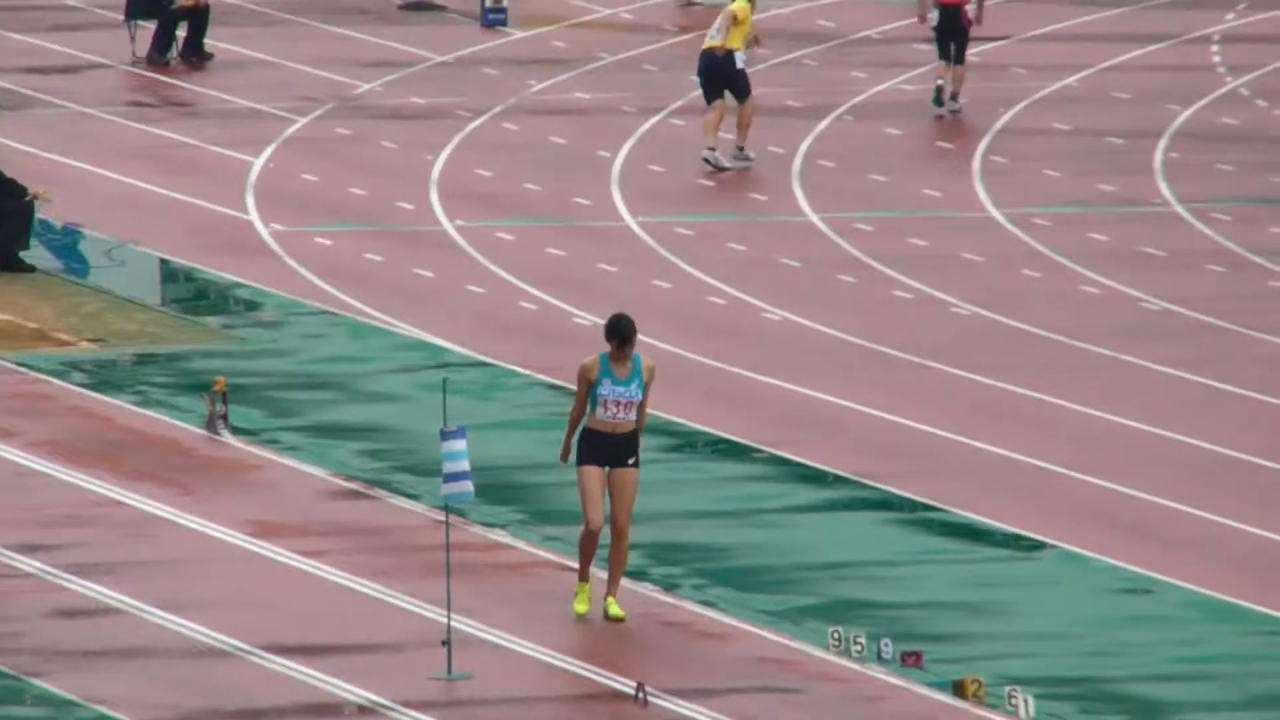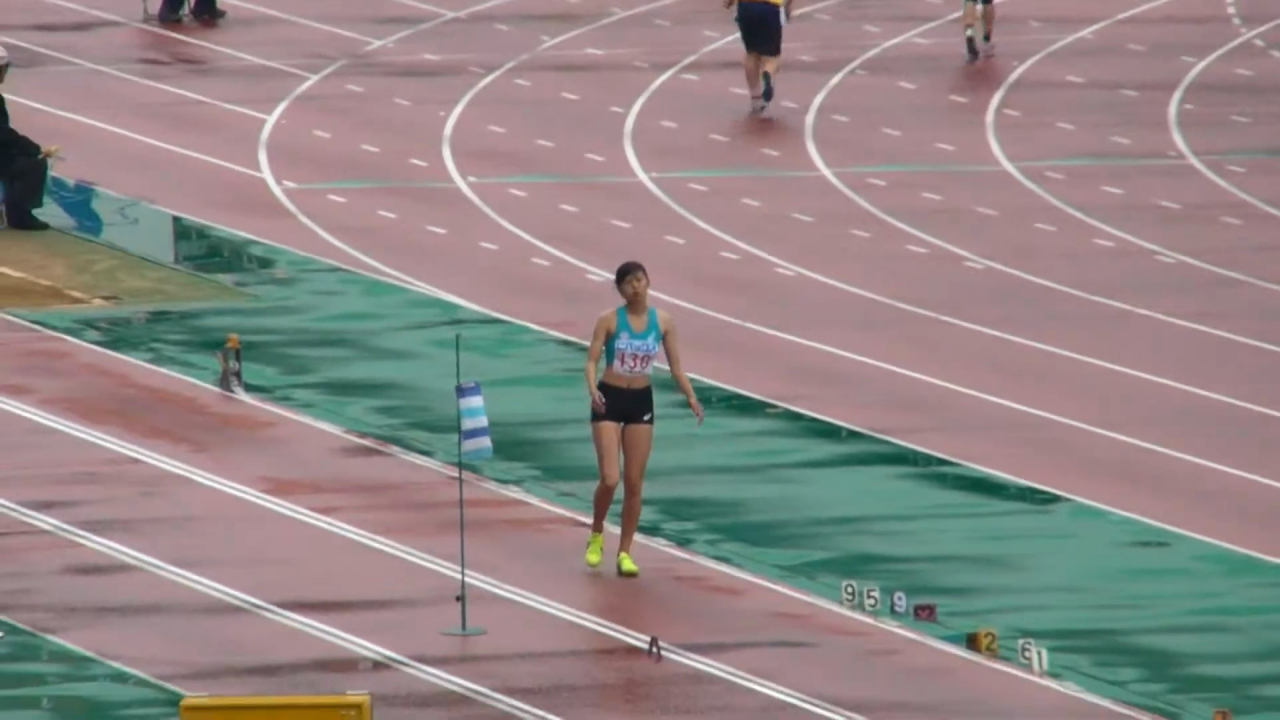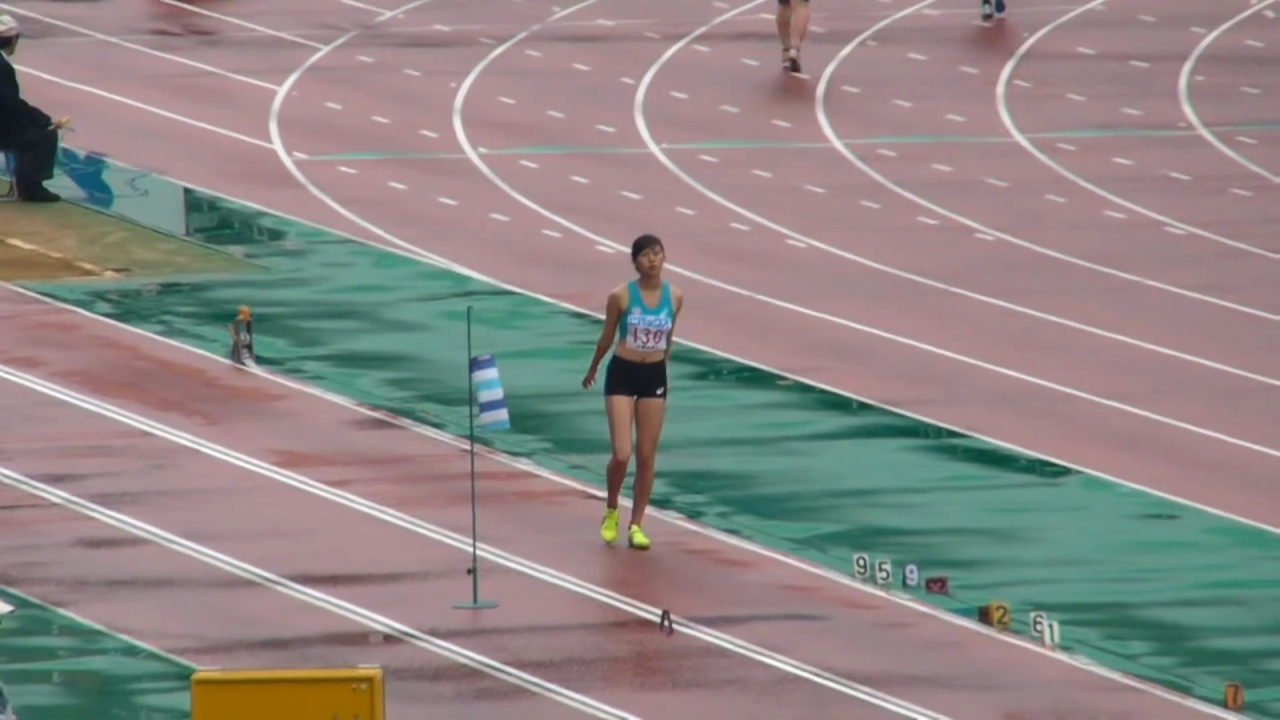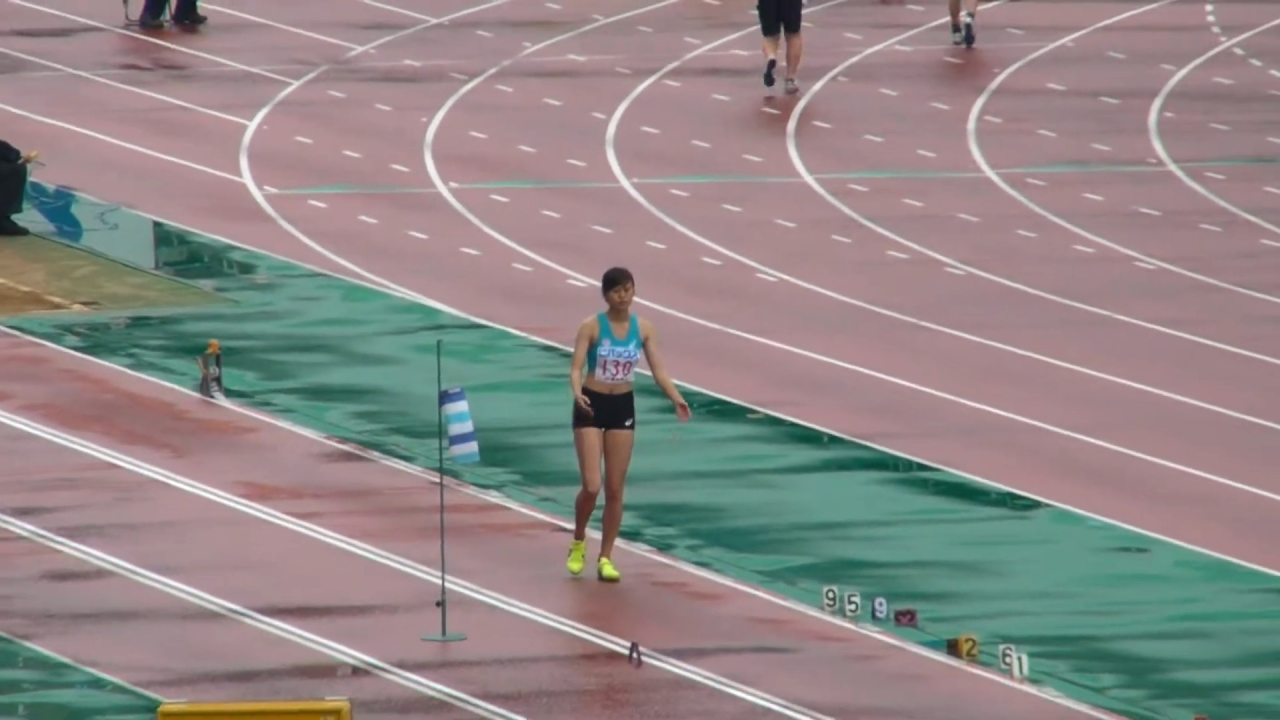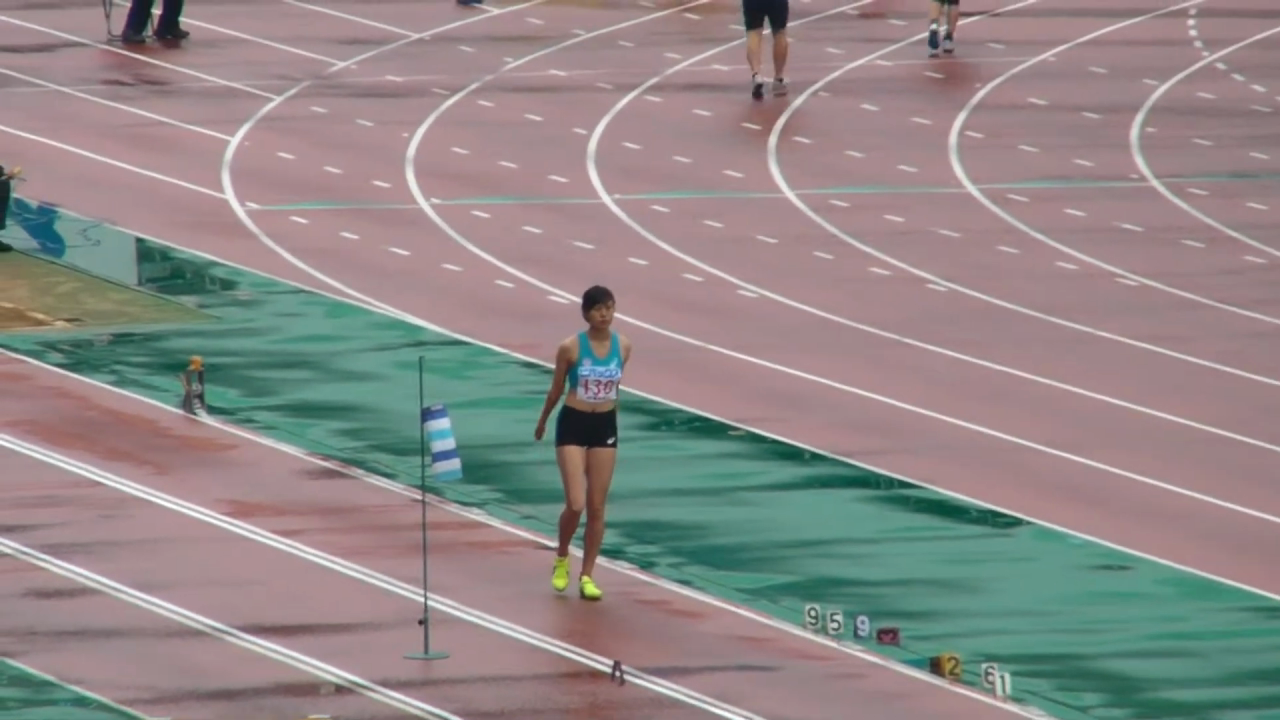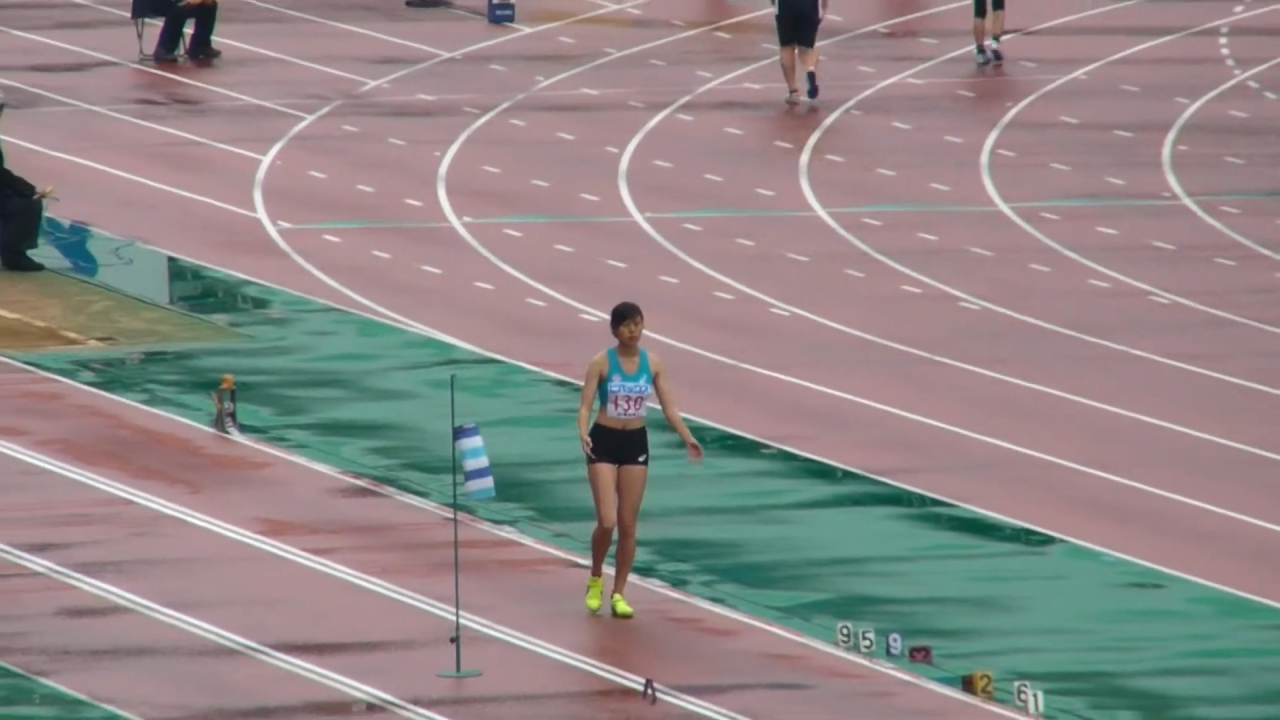
dt=0.5s
person 1, frame 1
left shoulder: (646, 367)
right shoulder: (590, 367)
right elbow: (578, 409)
left wrist: (637, 443)
right wrist: (567, 442)
left hip: (626, 446)
right hip: (592, 444)
left knee: (621, 526)
right knee: (594, 524)
left ankle: (611, 597)
right ankle: (583, 584)
person 1, frame 2
left shoulder: (663, 321)
right shoulder: (608, 320)
left elbow: (675, 365)
right elbow: (592, 361)
left wrist: (691, 398)
right wrist: (592, 392)
left hip: (642, 401)
right hip: (609, 400)
left knee: (634, 482)
right knee: (609, 479)
left ankle: (624, 552)
right ankle: (595, 534)
person 1, frame 3
left shoulder: (675, 297)
right shoulder: (620, 295)
right elbow: (607, 337)
right wrist: (592, 370)
left hip: (654, 376)
right hip: (621, 373)
left knee: (647, 456)
right knee: (621, 454)
left ankle: (636, 525)
right ankle: (611, 510)
person 1, frame 4
left shoulder: (644, 328)
right shoulder: (591, 326)
left elbow: (658, 369)
right elbow: (576, 367)
left wrist: (677, 399)
right wrist: (577, 394)
left hip: (623, 407)
right hip: (592, 406)
left knee: (615, 488)
right knee: (591, 486)
left ankle: (605, 557)
right ankle: (578, 543)
person 1, frame 5
left shoulder: (623, 346)
right shoulder: (570, 347)
right elbow: (557, 389)
right wrist: (542, 421)
left hip: (605, 425)
right hip: (573, 423)
left knee: (597, 506)
right knee: (575, 504)
left ankle: (587, 575)
right ankle: (562, 559)
person 1, frame 6
left shoulder: (653, 363)
right shoulder: (600, 362)
left elbow: (668, 406)
right elbow: (585, 405)
left wrist: (688, 438)
right wrist: (583, 434)
left hip: (636, 442)
right hip: (604, 441)
left knee: (628, 524)
right knee: (607, 521)
left ankle: (618, 593)
right ankle: (595, 580)
